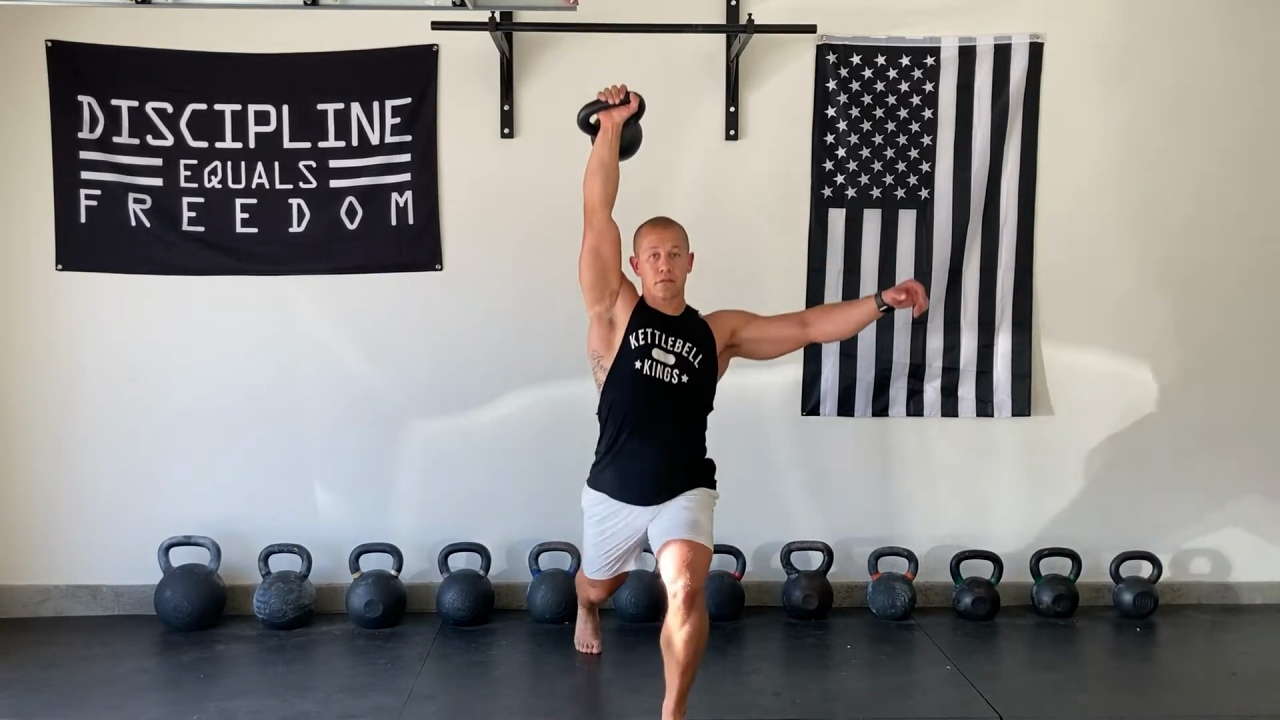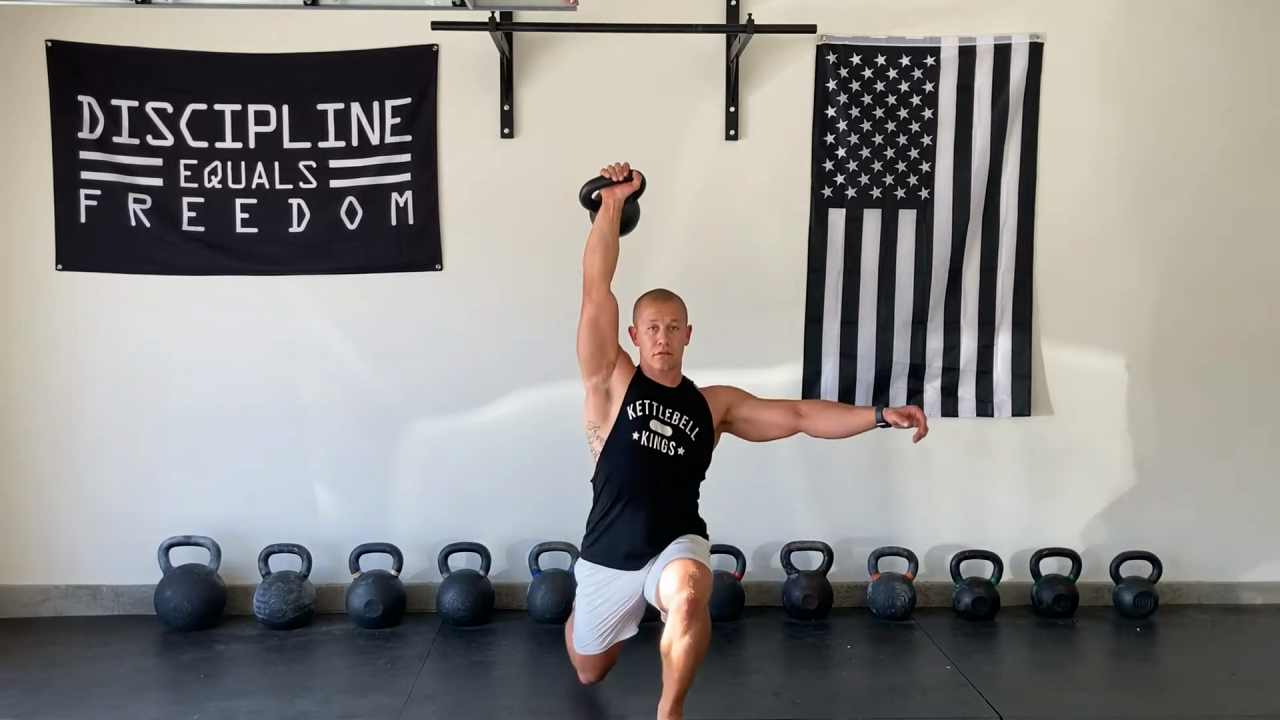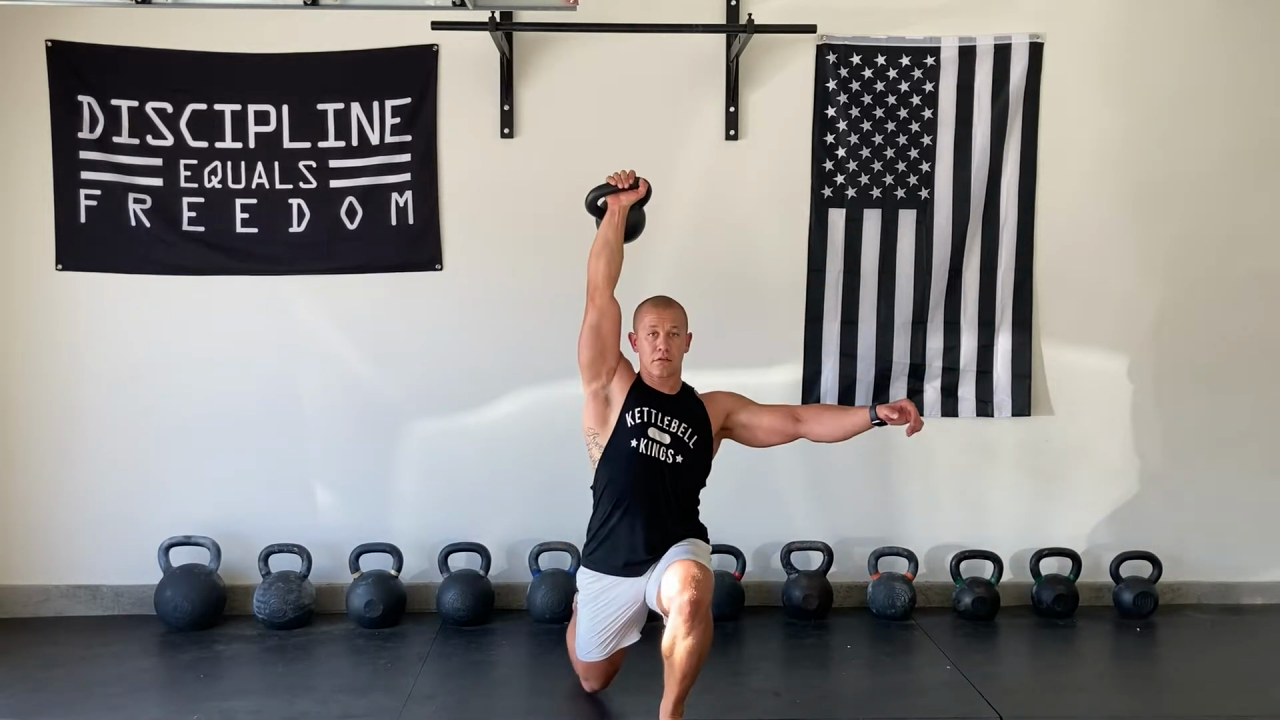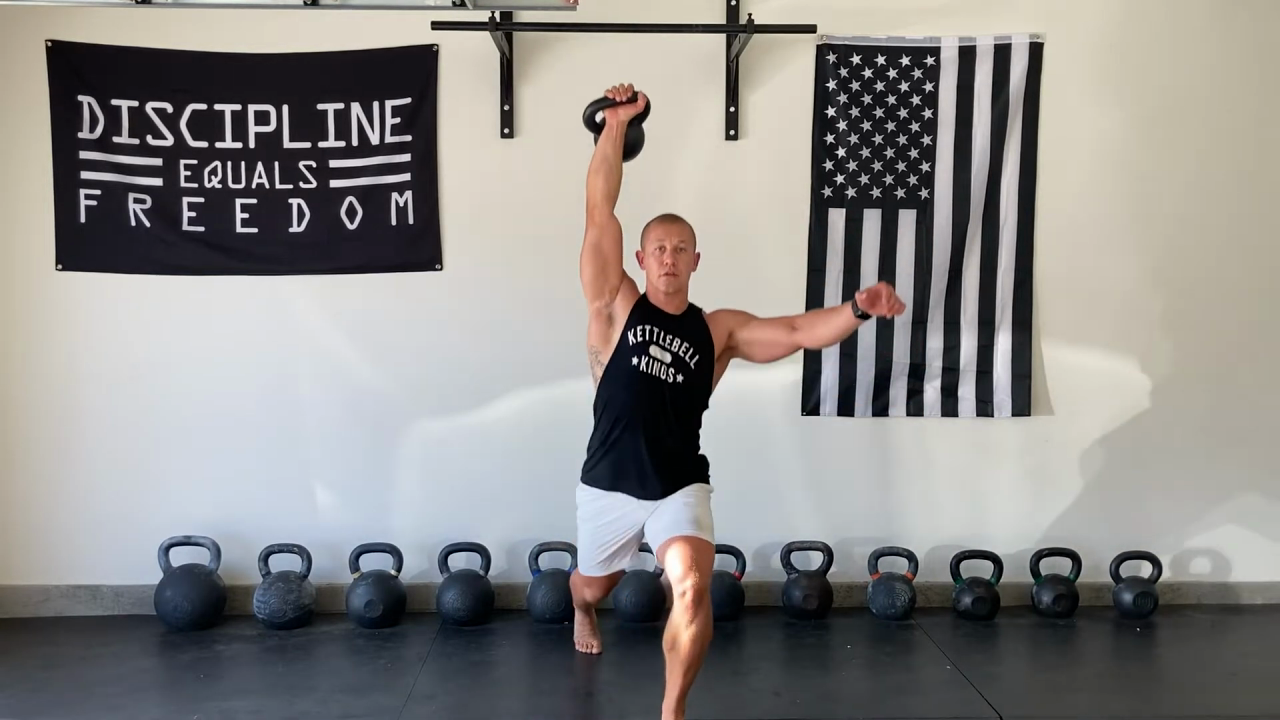
dt=0.4s
person 1, frame 1
left shoulder: (718, 330)
right shoulder: (615, 311)
left elbow: (808, 326)
right elbow: (596, 216)
left wrist: (881, 301)
right wrist: (611, 126)
left hip: (684, 492)
right hip: (615, 491)
left knee: (685, 590)
right knee: (598, 588)
right ankle: (586, 614)
person 1, frame 2
left shoulder: (714, 403)
right shoulder: (612, 382)
left elbow: (799, 415)
right elbow: (595, 288)
left wrist: (878, 415)
right wrist: (611, 205)
left hip: (675, 546)
right hip: (610, 557)
left knee: (689, 598)
right knee: (590, 668)
right ankle: (582, 616)
person 1, frame 3
left shoulder: (713, 410)
right shoulder: (611, 389)
left elbow: (799, 421)
right elbow: (598, 295)
left wrist: (873, 413)
right wrist: (617, 210)
left hip: (676, 550)
right hip: (612, 561)
left knee: (691, 598)
right ankle: (581, 612)
person 1, frame 4
left shoulder: (718, 329)
right shoulder: (615, 306)
left elbow: (796, 333)
right elbow: (598, 214)
left wrist: (858, 309)
right wrist: (616, 124)
left hip: (680, 487)
right hip: (608, 484)
left knee: (692, 589)
right knee: (589, 591)
right ankle: (586, 618)
